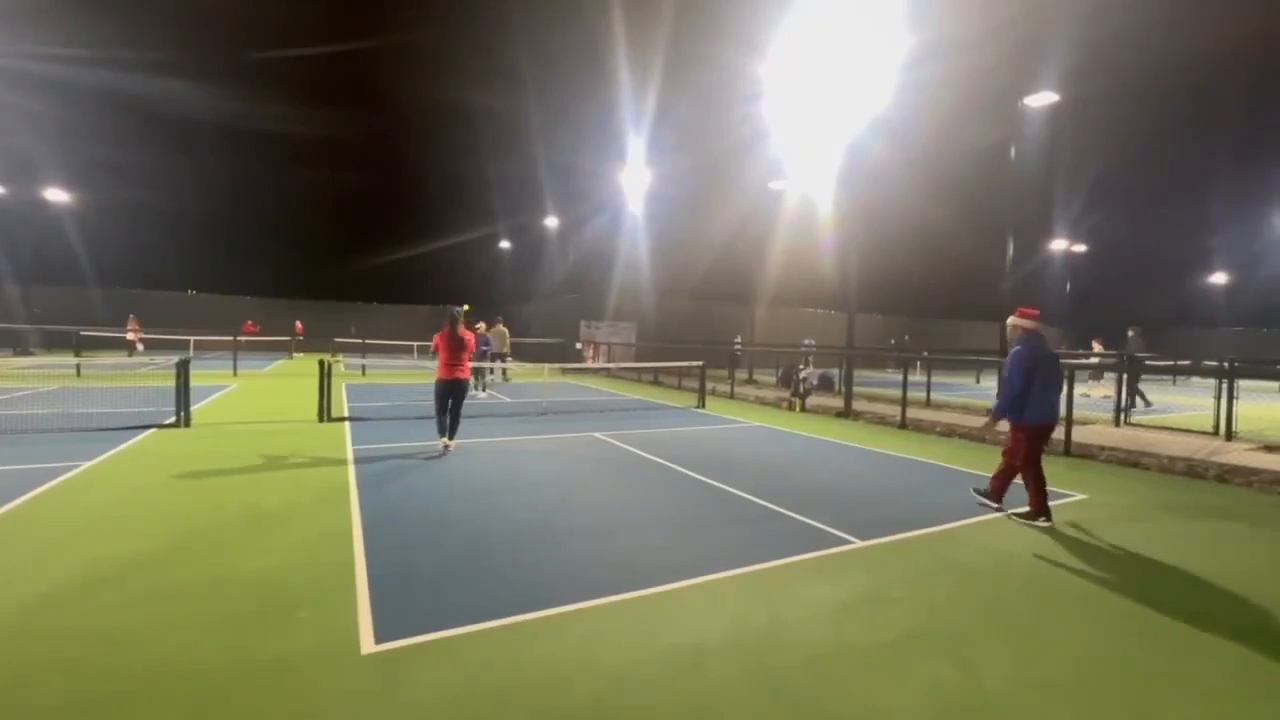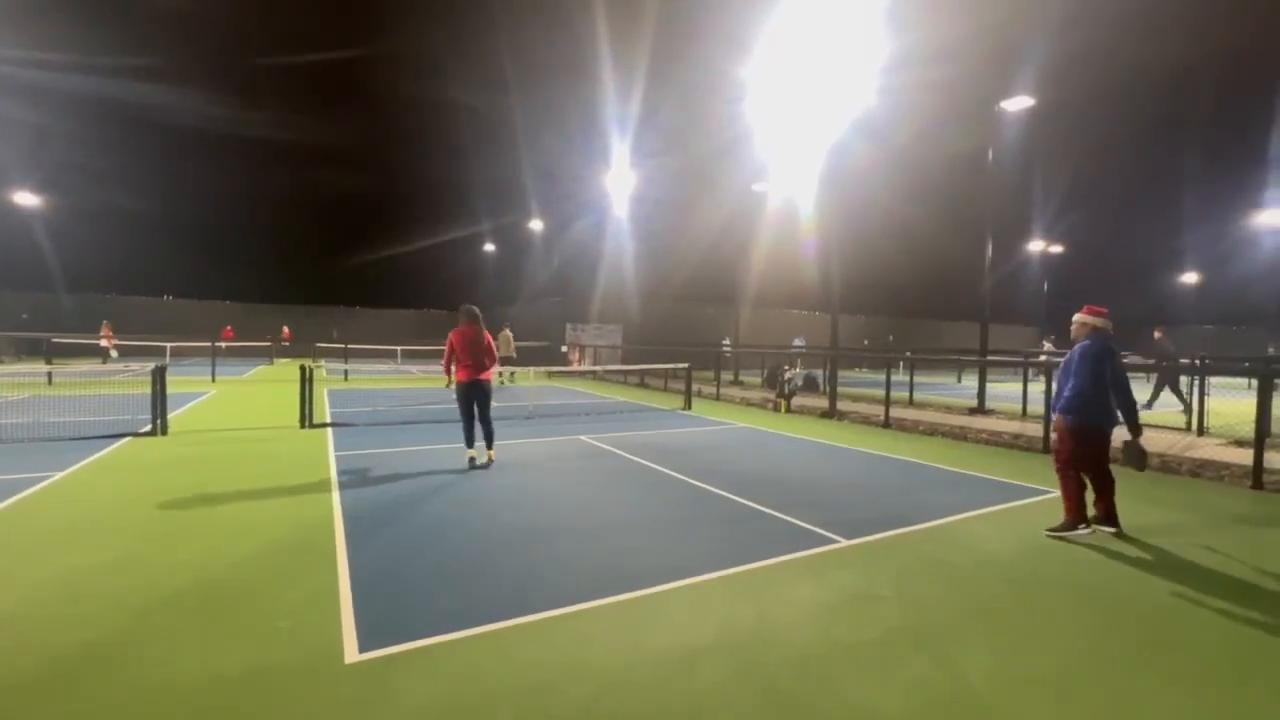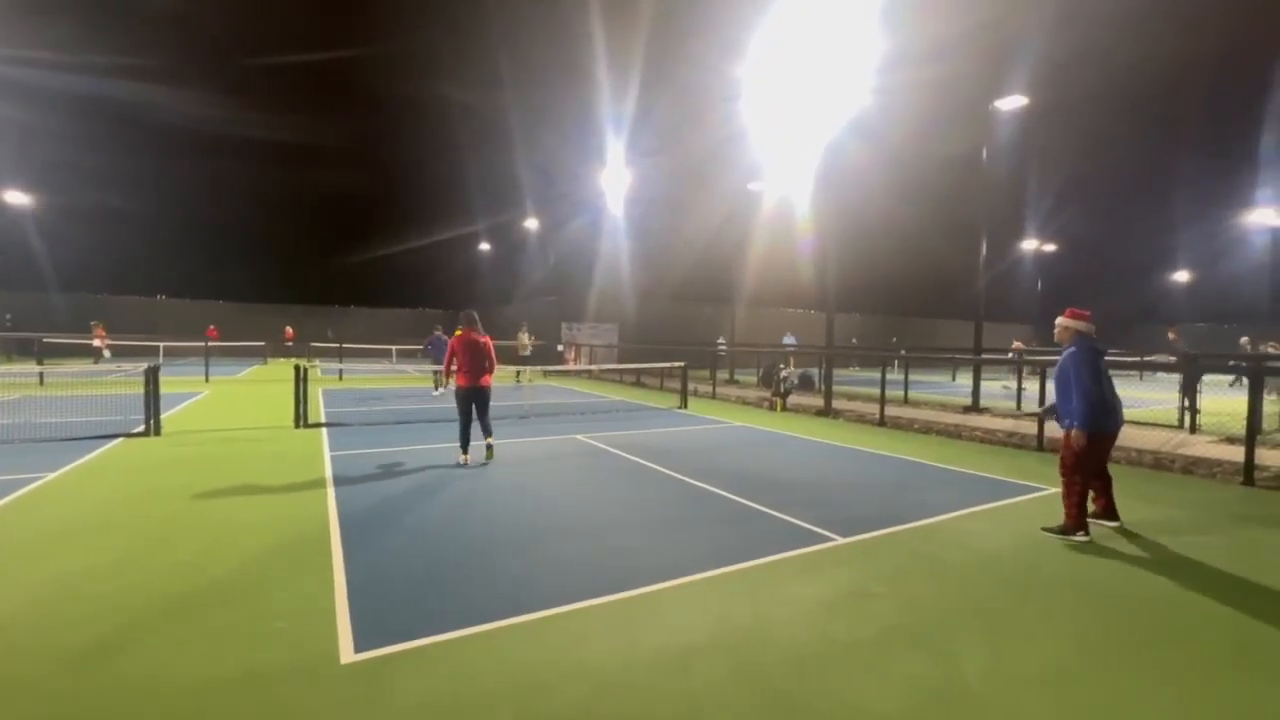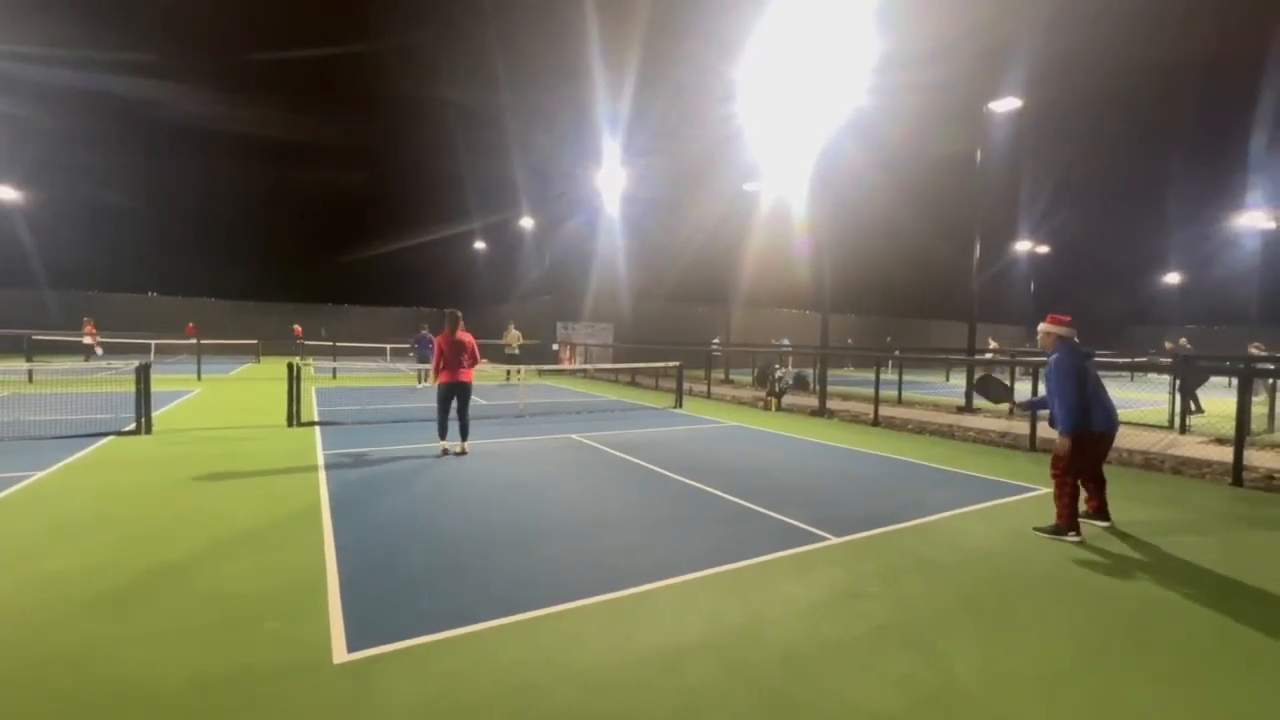
dt=1s
person 1, frame 1
left shoulder: (1021, 353)
right shoulder: (1047, 353)
left elbow: (1011, 389)
right elbow: (1054, 387)
left wrist: (994, 414)
left hip: (1028, 419)
right hip: (1044, 417)
left knee: (1027, 464)
right knee: (1012, 456)
left ankle: (1040, 513)
right ankle: (994, 493)
person 1, frame 2
left shoulder: (1084, 350)
right shoulder: (1109, 353)
left elbow: (1077, 385)
right elbow: (1123, 391)
left wrist: (1060, 412)
right wrist: (1133, 423)
left hip: (1078, 422)
right hip: (1101, 421)
left knee: (1068, 469)
right knee: (1098, 470)
left ankle: (1076, 520)
right ankle: (1107, 517)
person 1, frame 3
left shoulder: (1075, 354)
right shoulder: (1087, 353)
left elbow: (1085, 393)
left wrist: (1079, 426)
right wrist: (1053, 408)
left hip: (1089, 426)
right hip: (1106, 422)
left knee: (1073, 472)
right knee: (1095, 469)
left ankle: (1075, 526)
right ankle: (1107, 512)
person 1, frame 4
left shoulder: (1060, 360)
right shoulder: (1073, 357)
left elbow: (1067, 399)
right elbow: (1059, 396)
left wrist: (1064, 432)
right wrist: (1031, 404)
left hip: (1086, 427)
right hip: (1103, 423)
left knee: (1063, 472)
right knee: (1089, 469)
left ankle: (1067, 526)
right ankle: (1098, 512)
